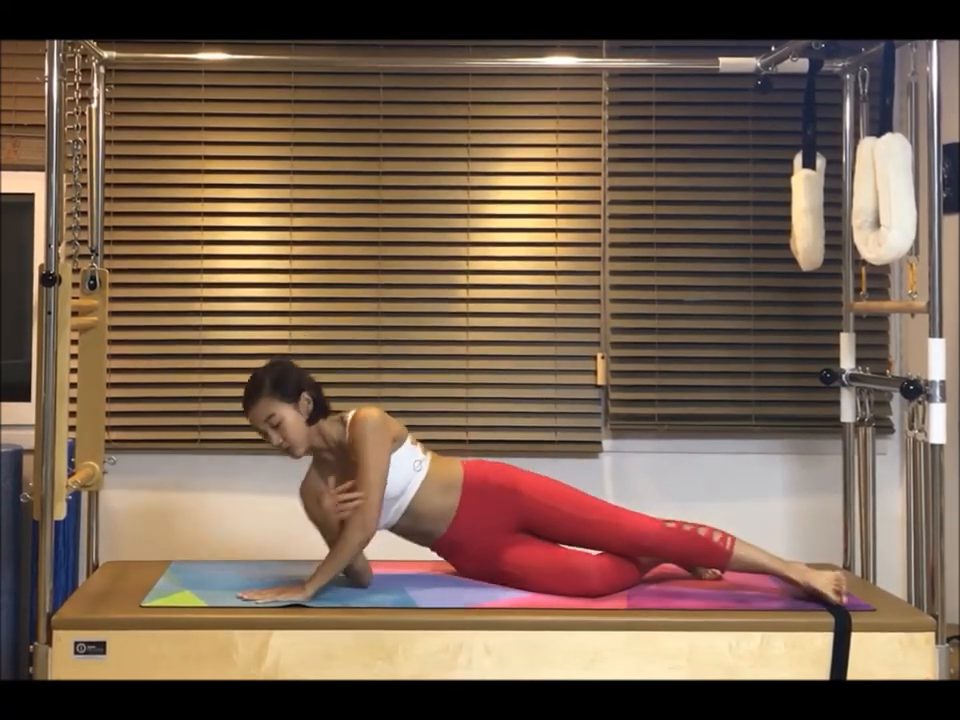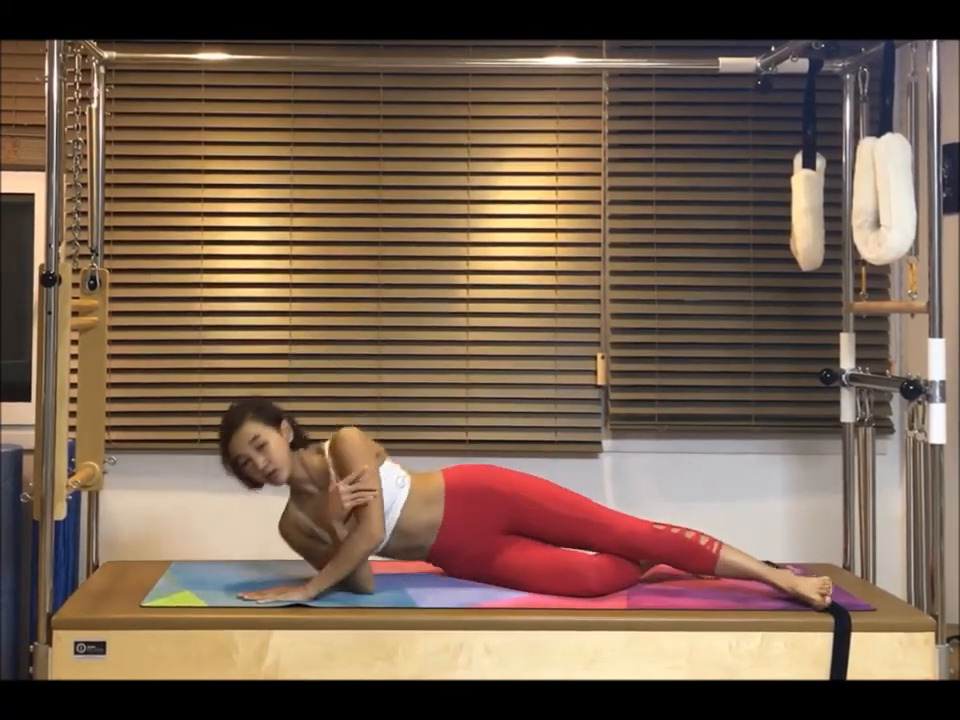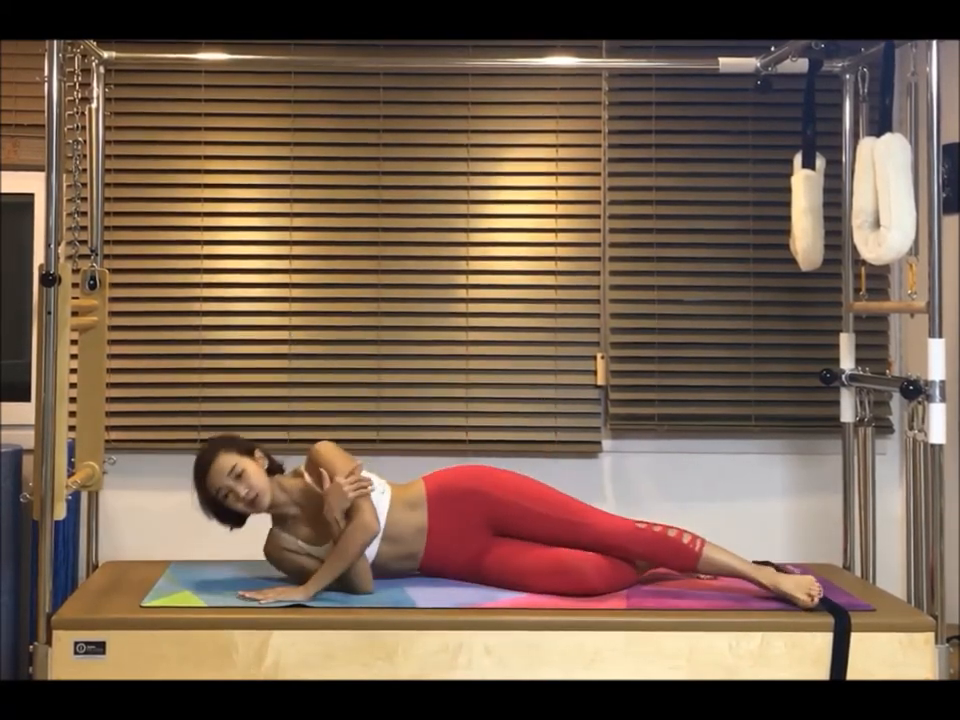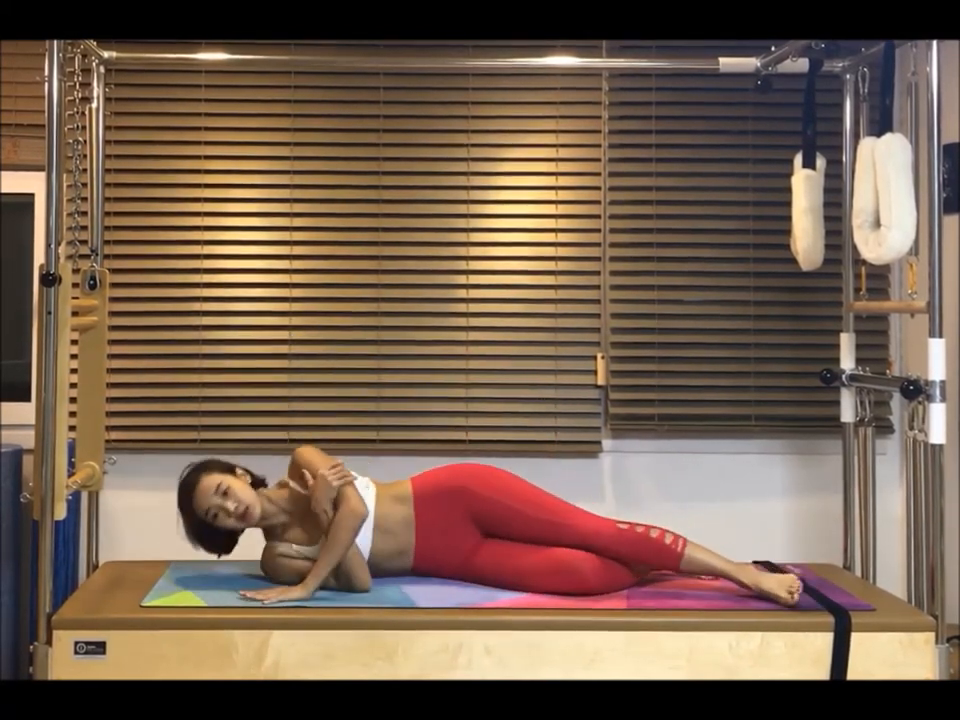
dt=0.2s
person 1, frame 1
left shoulder: (366, 424)
right shoulder: (313, 490)
left elbow: (364, 525)
right elbow: (361, 571)
left wrist: (304, 588)
right wrist: (338, 539)
left hip: (495, 495)
right hip: (477, 553)
left knee: (639, 532)
right knee: (595, 579)
left ankle: (789, 569)
right ankle: (661, 569)
person 1, frame 2
left shoulder: (347, 443)
right shoulder: (294, 522)
left elbow: (370, 531)
right elbow: (362, 580)
left wrist: (306, 588)
right wrist: (340, 523)
left hip: (480, 498)
right hip: (466, 555)
left knee: (626, 531)
right knee: (592, 578)
left ankle: (780, 578)
right ankle: (658, 571)
person 1, frame 3
left shoulder: (320, 457)
right shoulder: (280, 546)
left elbow: (366, 525)
right elbow: (360, 582)
left wrist: (305, 589)
right wrist: (334, 524)
left hip: (464, 499)
right hip: (460, 559)
left knee: (612, 530)
right knee: (592, 576)
left ankle: (767, 577)
right ankle: (656, 571)
person 1, frame 4
left shoulder: (301, 463)
right shoulder: (277, 556)
left elbow: (354, 510)
right elbow: (358, 580)
left wrist: (305, 588)
right wrist: (322, 517)
left hip: (453, 496)
right hip: (455, 554)
left knee: (597, 532)
right knee: (588, 575)
left ankle: (748, 573)
right ankle: (663, 570)
